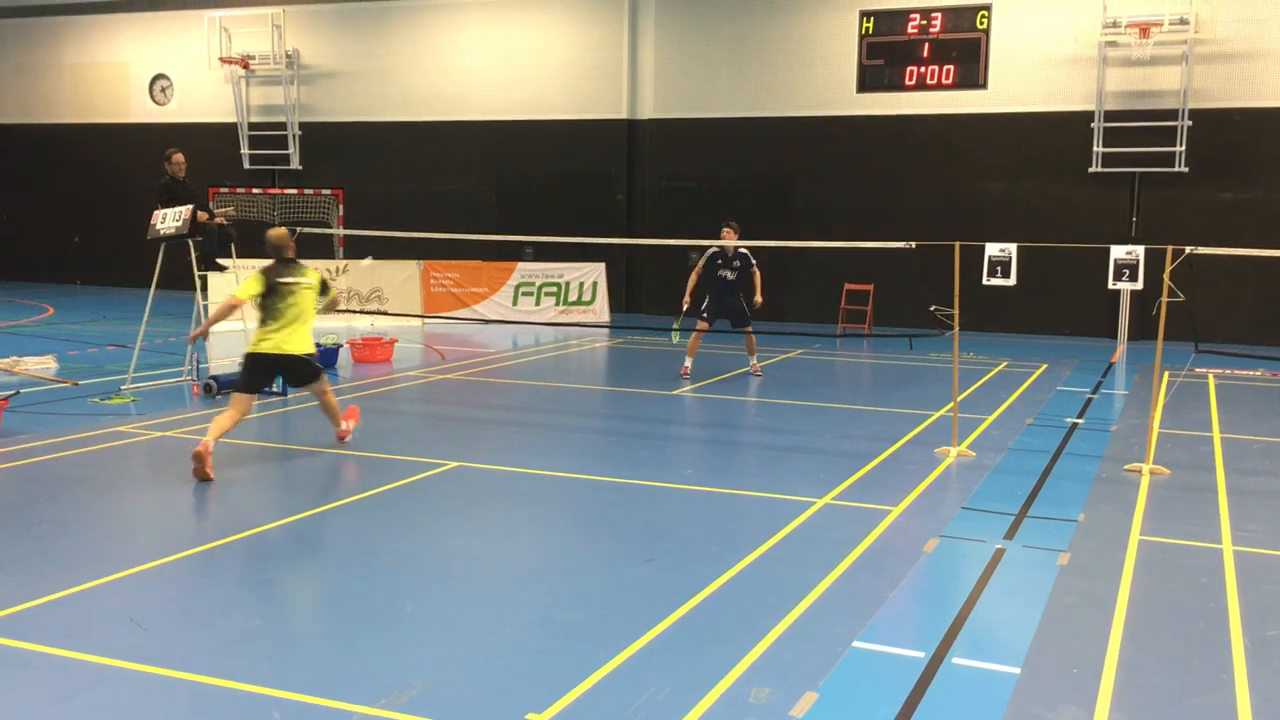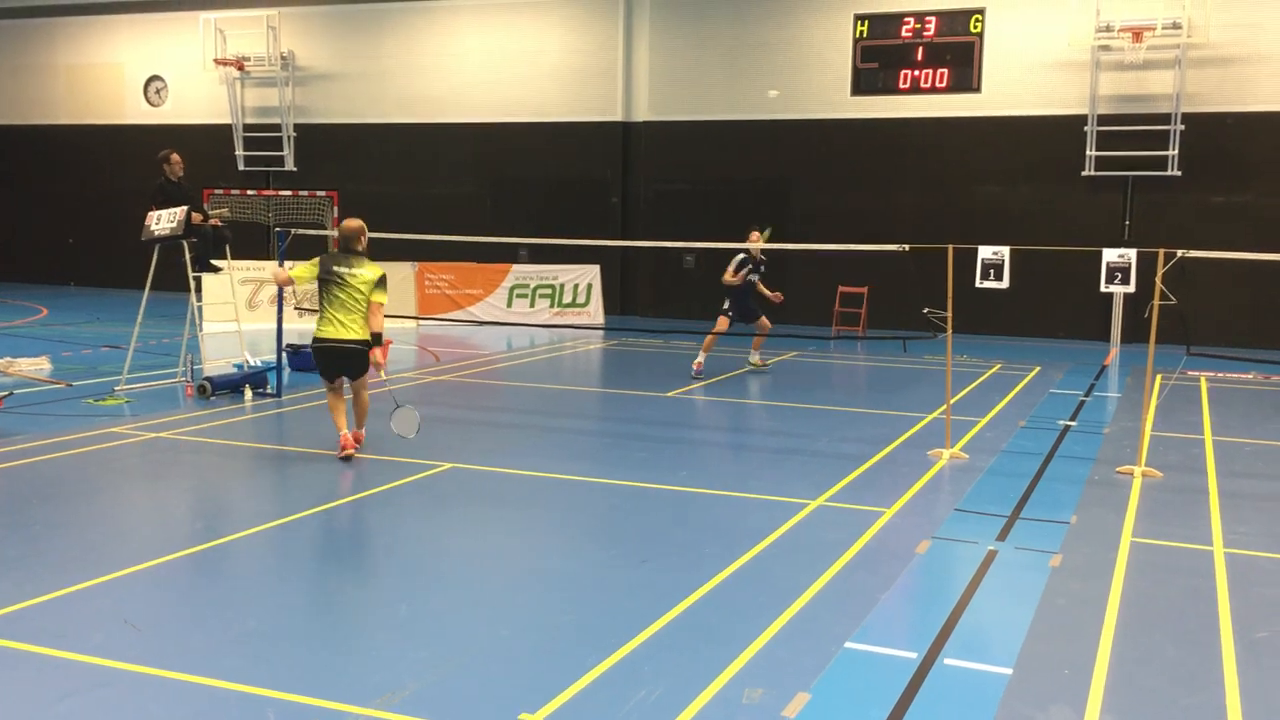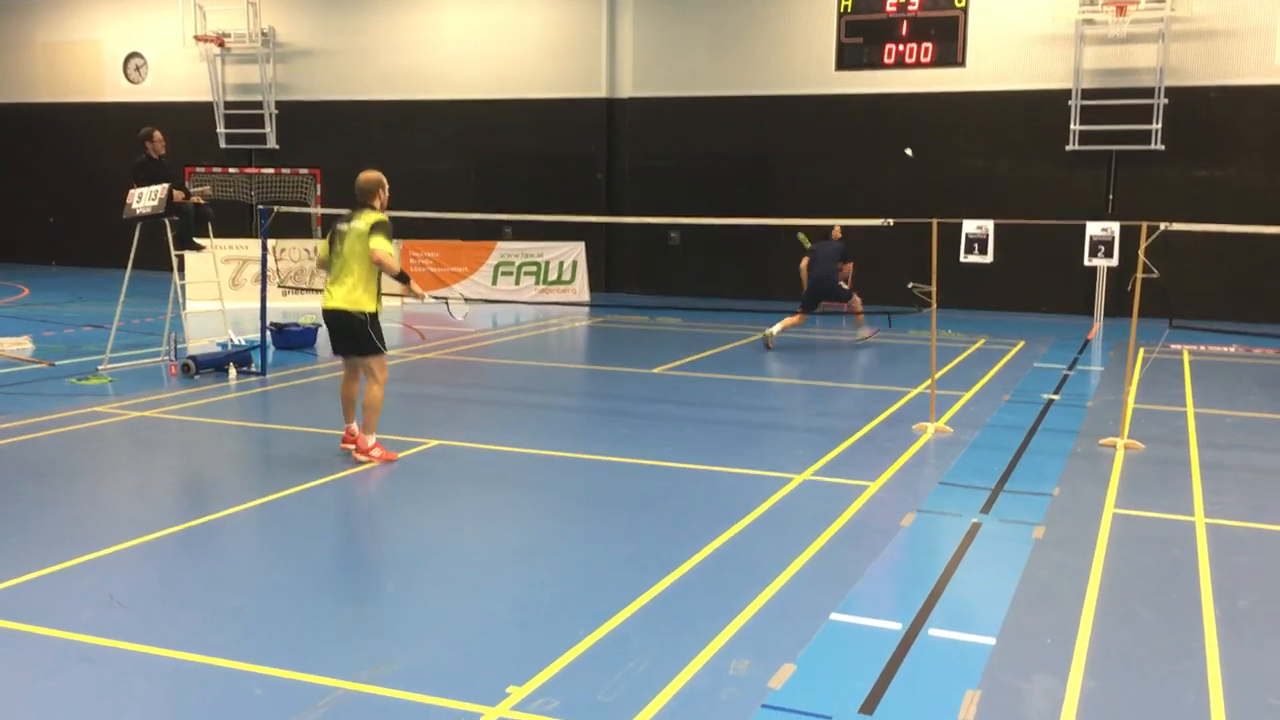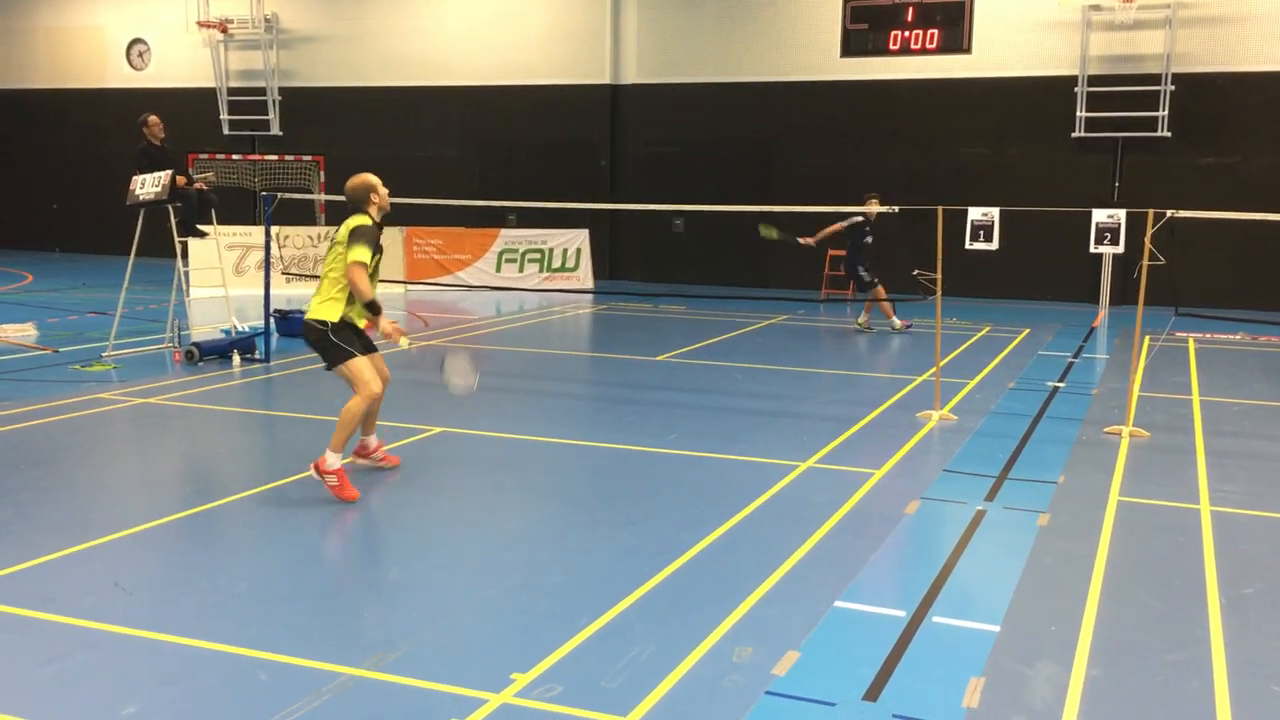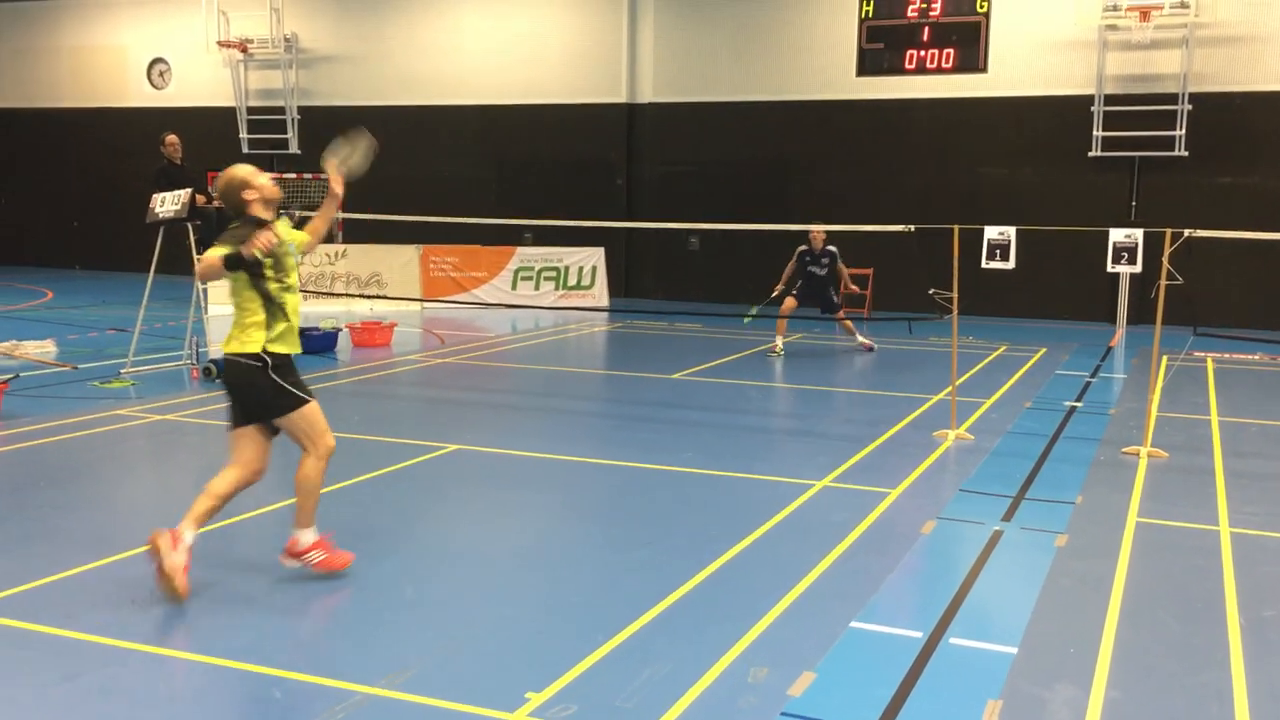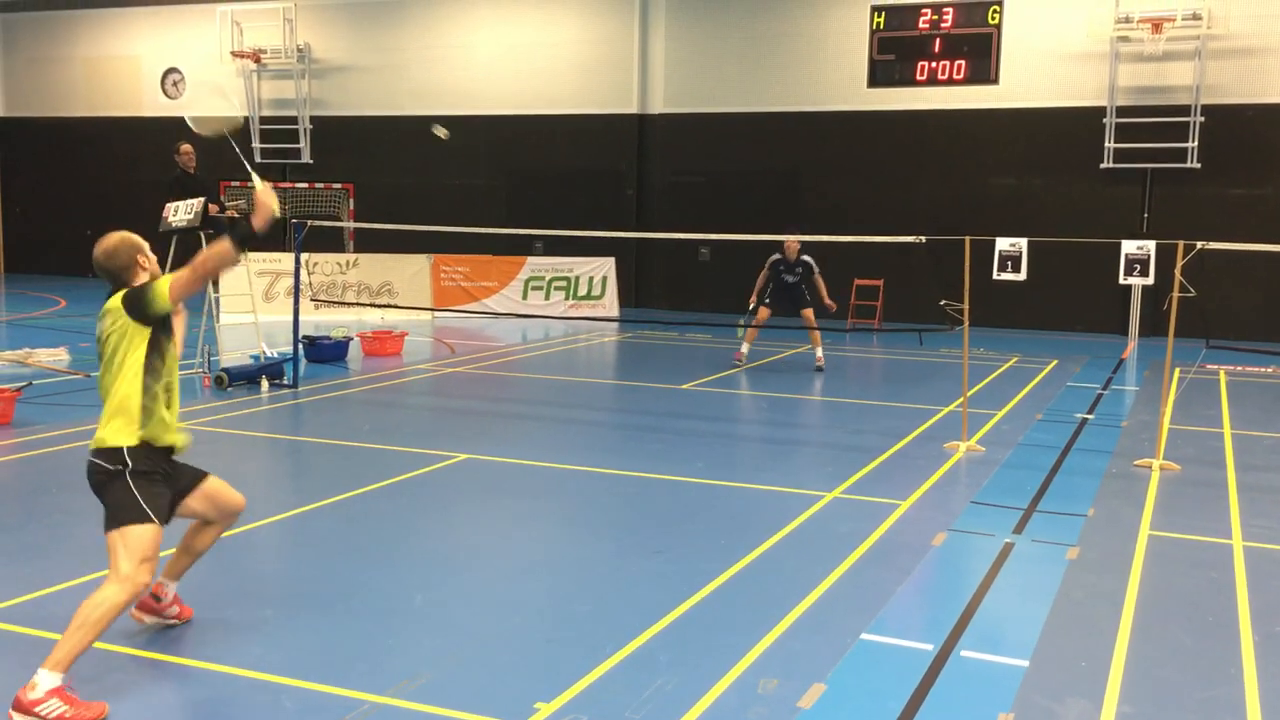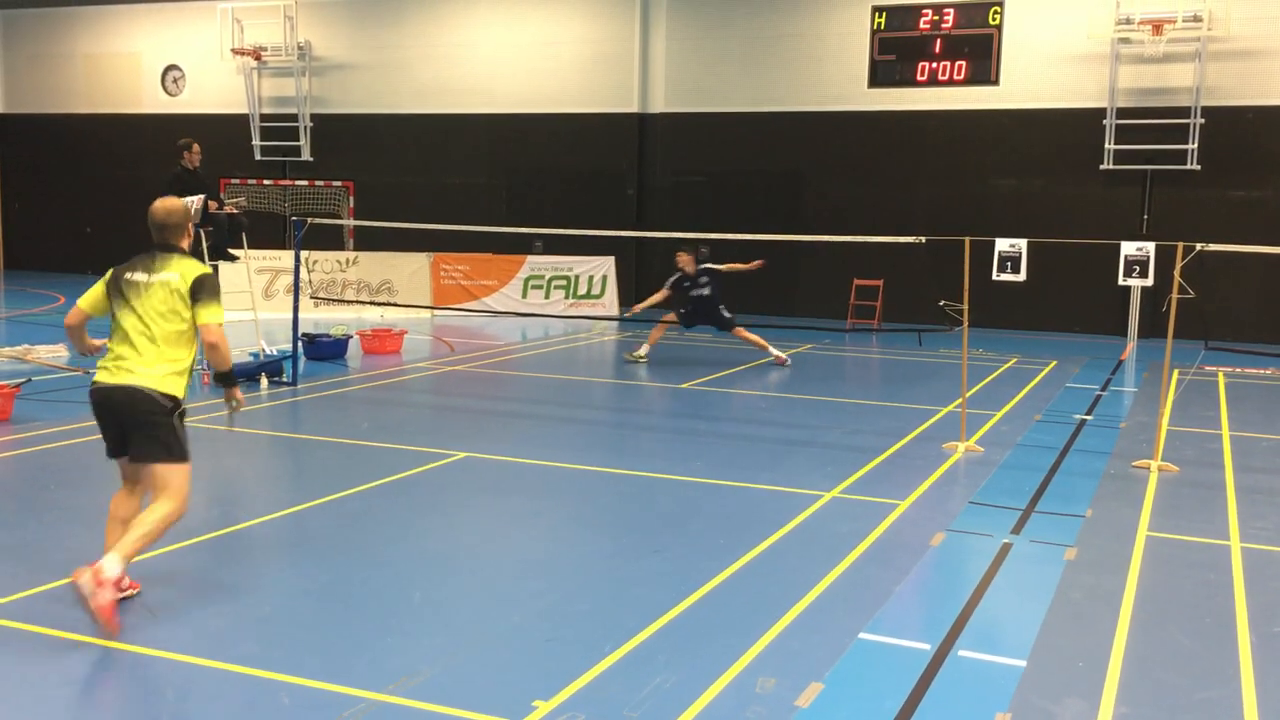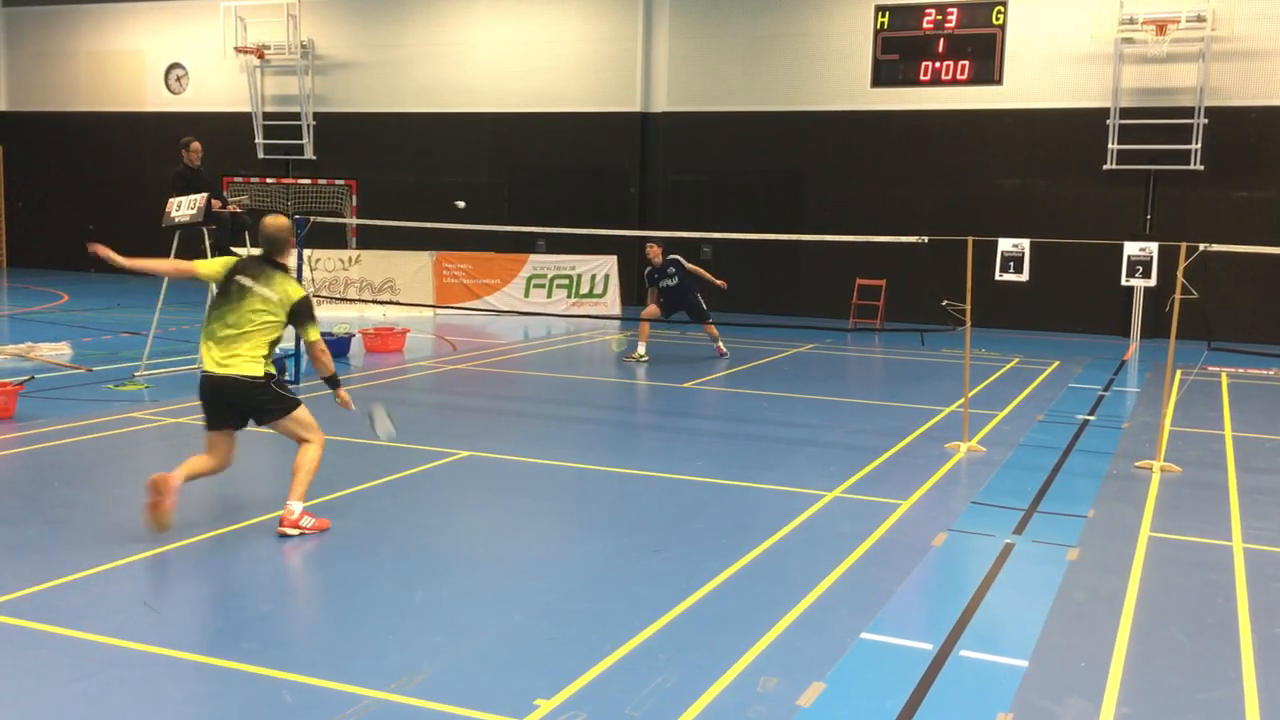
dt=0.5s
person 1, frame 1
left shoulder: (264, 275)
right shoulder: (313, 276)
left elbow: (234, 302)
right elbow: (332, 298)
left wrist: (205, 325)
right wrist: (329, 305)
left hip: (262, 353)
right hip: (299, 354)
left knee: (234, 410)
right knee: (323, 390)
left ankle: (206, 447)
right ankle: (342, 427)
person 1, frame 2
left shoulder: (325, 262)
right shoulder: (376, 272)
left elbow: (286, 279)
right elbow: (376, 311)
left wrist: (278, 273)
right wrist: (377, 347)
left hip: (325, 341)
right hip: (357, 342)
left knee: (334, 390)
right knee: (359, 388)
left ankle: (345, 437)
right ankle: (358, 433)
person 1, frame 3
left shoulder: (342, 223)
right shoulder: (378, 222)
left elbow: (322, 261)
right elbow: (381, 257)
right wrist: (408, 281)
left hip: (332, 308)
right hip: (358, 310)
left knee: (352, 372)
right knee: (377, 378)
left ankle: (350, 433)
right ankle: (365, 445)
person 1, frame 4
left shoulder: (353, 227)
right shoulder: (365, 228)
right elbow: (357, 276)
left wrist: (370, 316)
right wrist: (379, 316)
left hip: (343, 321)
right hip: (330, 324)
left knee: (381, 377)
right knee: (369, 390)
left ankle: (367, 446)
right ankle: (329, 463)
person 1, frame 5
left shoulder: (277, 234)
right shoulder: (246, 233)
left elbow: (306, 239)
right elbow: (204, 269)
left wrist: (333, 200)
right wrist: (245, 249)
left hip: (250, 365)
right hip: (260, 362)
left knee: (246, 467)
right knee: (321, 445)
left ankle: (178, 539)
right ankle: (304, 542)
person 1, frame 6
left shoulder: (130, 322)
right shoulder: (130, 303)
right elbow: (197, 271)
left wrist: (172, 328)
right wrist: (251, 227)
left hip: (149, 456)
right hip: (126, 461)
left knee: (228, 506)
right knee: (129, 576)
left ankle: (160, 594)
person 1, frame 7
left shoulder: (121, 272)
right shoulder: (199, 276)
left elbow: (72, 322)
right elbow: (212, 340)
left wrist: (87, 347)
right wrist: (231, 386)
left hip: (108, 390)
right hip: (155, 396)
left knee: (135, 485)
right knee: (172, 502)
left ankle: (111, 574)
right ankle: (103, 573)
person 1, frame 8
left shoulder: (235, 267)
right shoulder: (295, 294)
left elbow: (181, 268)
right elbow: (317, 349)
left wrist: (121, 261)
right wrist: (336, 388)
left hip: (213, 378)
right hip: (251, 378)
left knee: (217, 459)
right knee: (312, 439)
left ankle: (170, 480)
right ankle: (293, 514)
